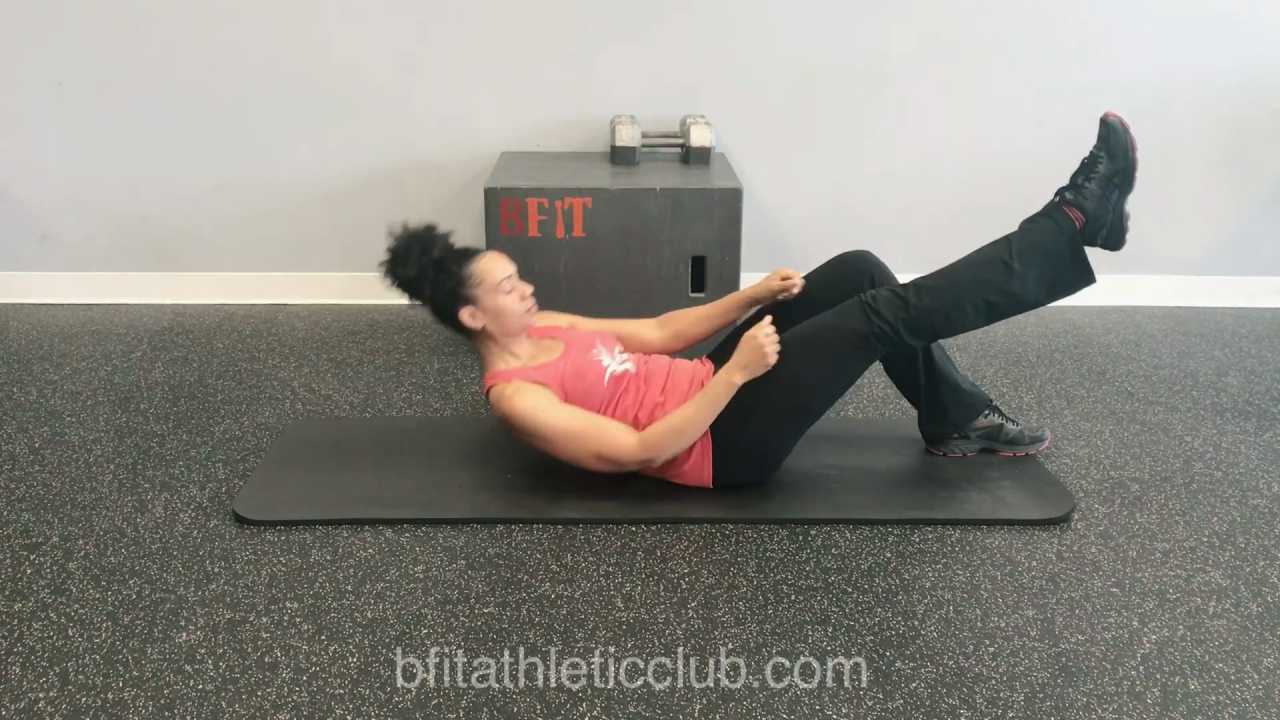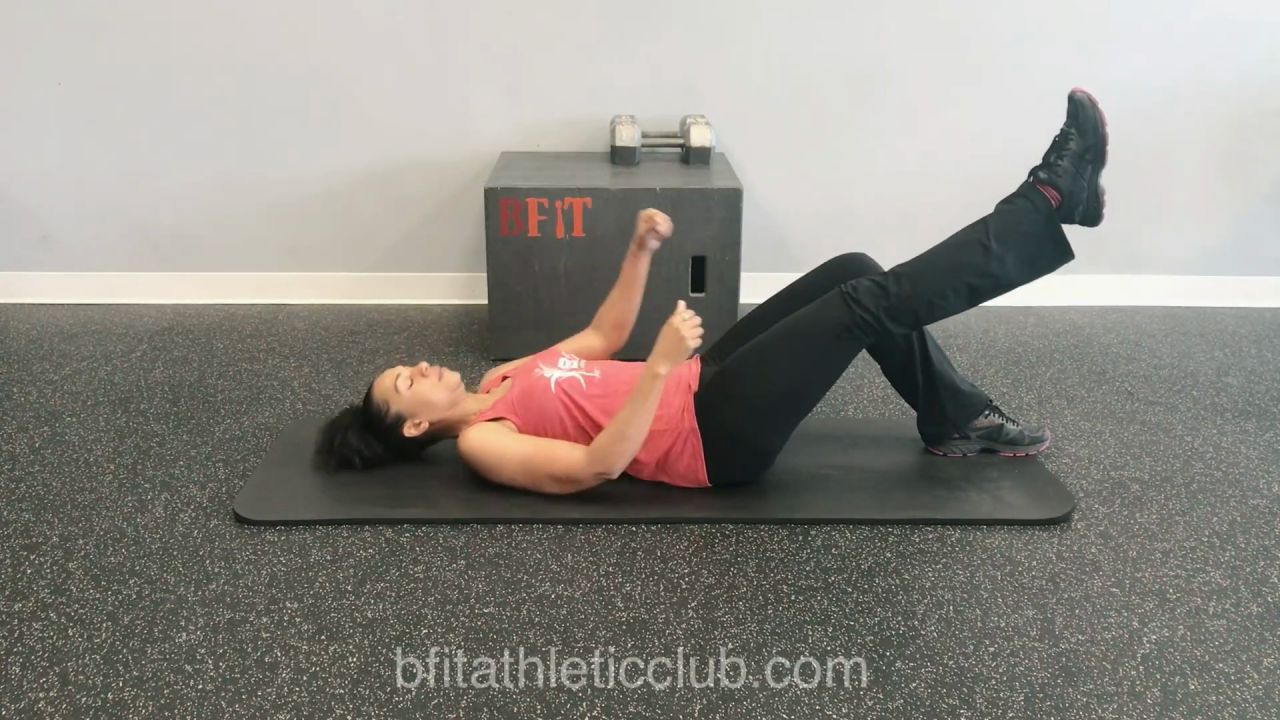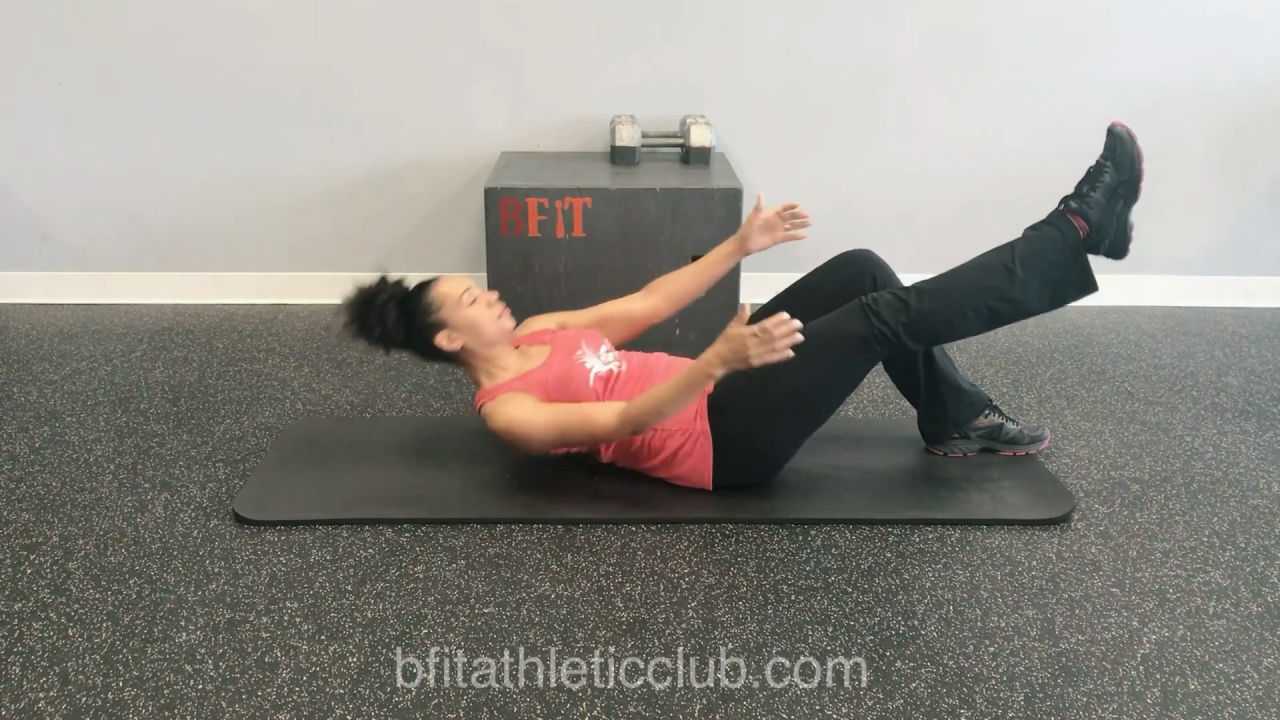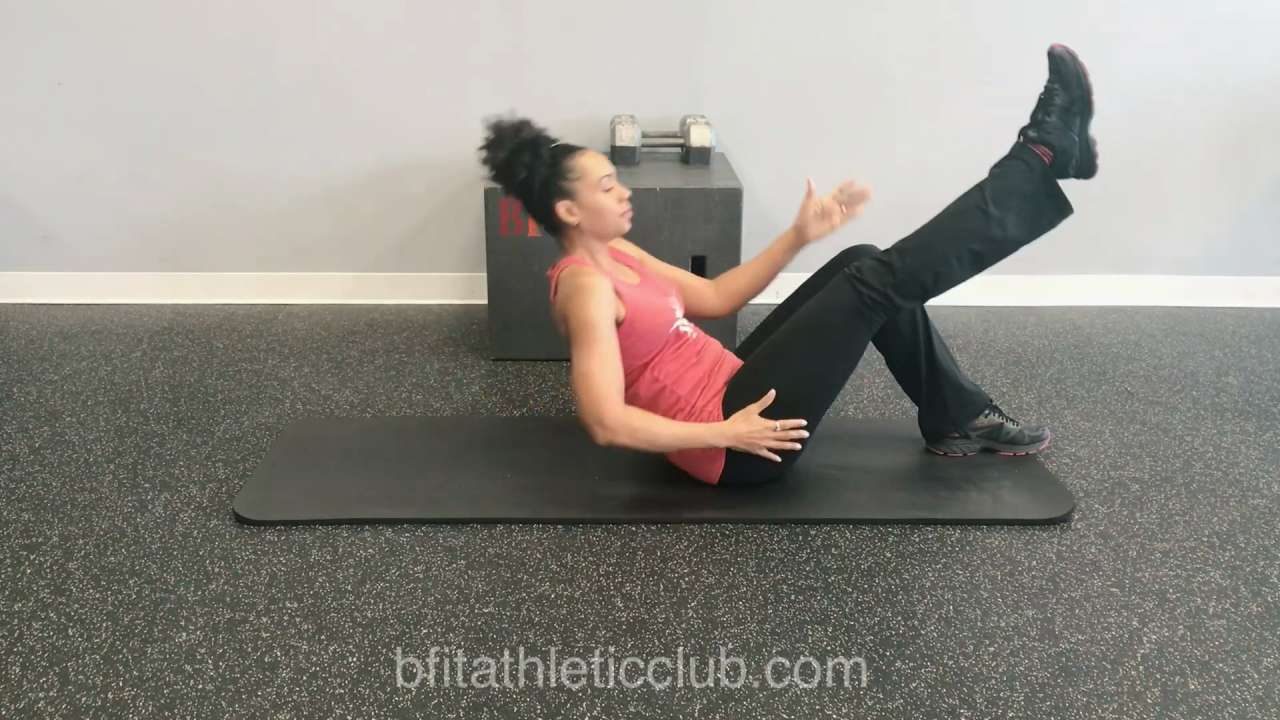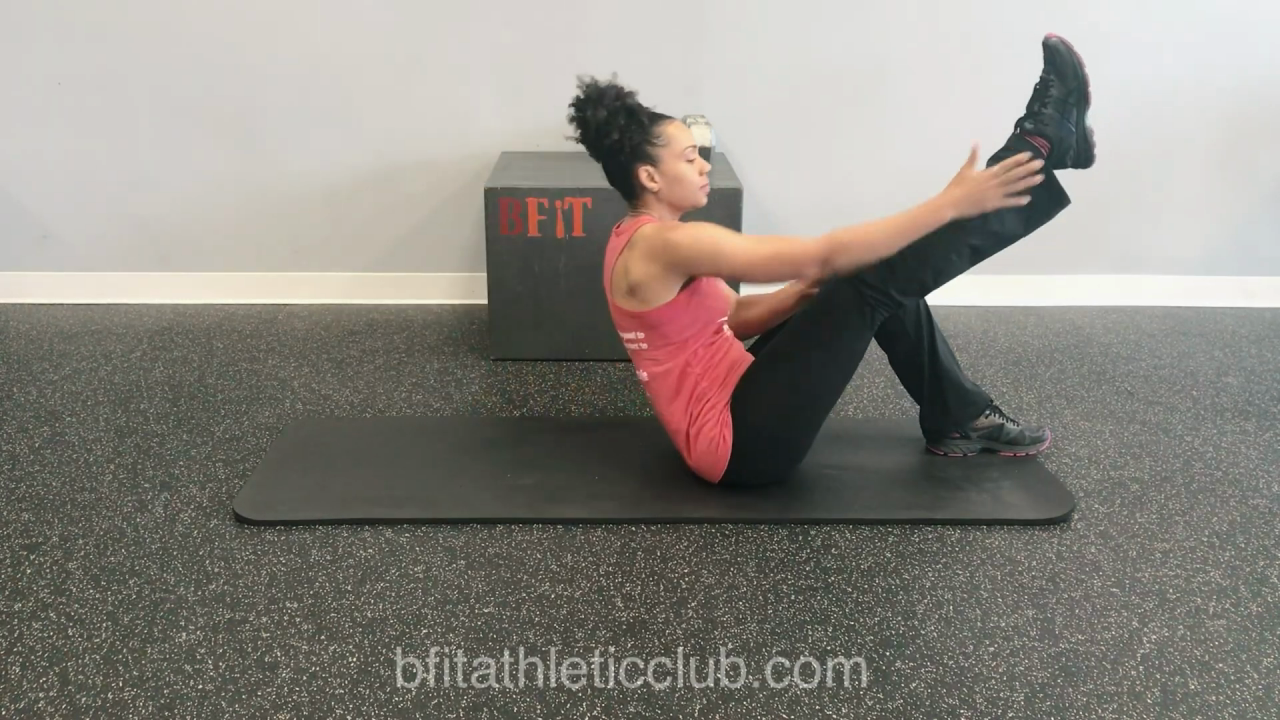
dt=0.4s
person 1, frame 1
left shoulder: (536, 328)
right shoulder: (514, 394)
left elbow: (656, 333)
right elbow: (643, 450)
left wrist: (751, 295)
right wrist: (738, 371)
left hip: (705, 394)
right hip: (719, 445)
left knee: (858, 272)
right knee: (889, 316)
left ankle: (958, 423)
right ankle: (1073, 221)
person 1, frame 2
left shoulder: (498, 383)
right shoulder: (479, 443)
left elbow: (601, 338)
right elbow: (599, 466)
left wrist: (640, 251)
right wrist: (663, 361)
left hip: (695, 392)
right hip: (711, 439)
left knee: (855, 272)
right knee: (869, 304)
left ankle: (956, 421)
right ankle: (1046, 201)
person 1, frame 3
left shoulder: (535, 334)
right shoulder: (507, 411)
left elbow: (649, 303)
right elbow: (627, 423)
left wrist: (739, 245)
right wrist: (721, 359)
left hip: (716, 395)
right hip: (725, 442)
left knee: (859, 270)
right knee: (887, 318)
left ankle: (957, 421)
right ankle: (1074, 232)
person 1, frame 4
left shoulder: (611, 254)
right shoulder: (585, 286)
left elbow: (715, 297)
right elbow: (608, 422)
left wrist: (798, 235)
right wrist: (727, 433)
left hip: (733, 390)
right hip: (731, 449)
left knee: (863, 264)
right knee: (878, 283)
left ankle: (958, 423)
right ankle: (1041, 155)
person 1, frame 5
left shoulder: (647, 236)
right shoulder: (670, 243)
right elbow: (826, 252)
left wrist: (817, 284)
right wrist: (952, 202)
left hip: (735, 411)
right hip: (744, 441)
left knee: (872, 275)
right knee: (876, 286)
left ankle: (959, 423)
right ankle: (1040, 144)
